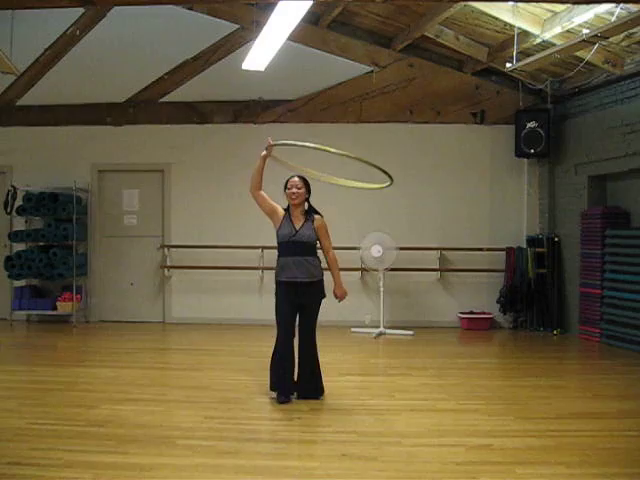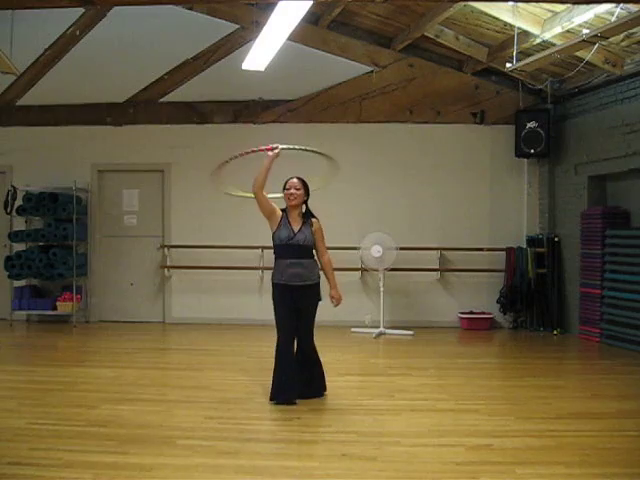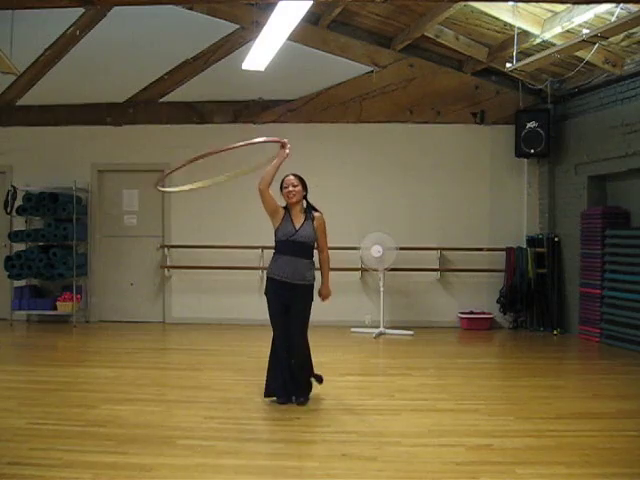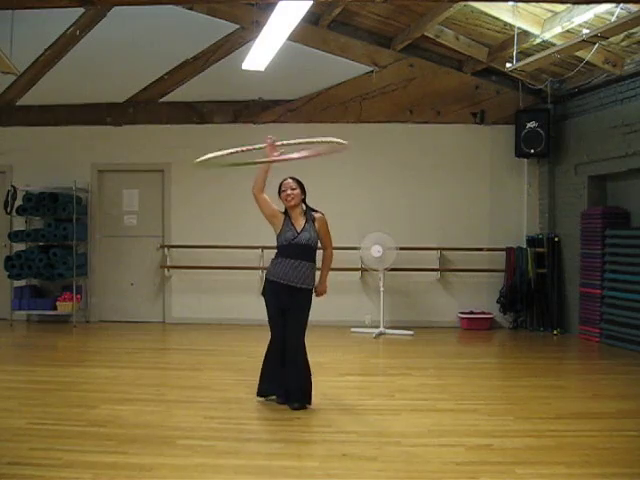
dt=0.2s
person 1, frame 1
left shoulder: (316, 220)
right shoulder: (278, 215)
left elbow: (328, 252)
right elbow: (254, 189)
left wrist: (338, 282)
right wrist: (263, 158)
left hip: (312, 284)
right hip: (285, 285)
left knee: (307, 336)
right knee: (284, 334)
left ankle: (309, 387)
right ankle: (283, 388)
person 1, frame 2
left shoulder: (313, 223)
right shoulder: (276, 217)
left elbow: (323, 256)
right elbow: (257, 190)
left wrist: (334, 287)
right wrist: (270, 159)
left hip: (309, 287)
right hip: (282, 287)
left knee: (305, 337)
right knee: (285, 338)
left ankle: (311, 384)
right ankle: (285, 391)
person 1, frame 3
left shoulder: (316, 218)
right shoulder: (278, 215)
left elbow: (323, 252)
right elbow: (262, 188)
left wrist: (325, 283)
right wrist: (280, 158)
left hip: (303, 287)
right hip: (277, 283)
left knee: (298, 336)
right knee: (281, 336)
left ankle: (301, 386)
right ankle: (282, 388)
person 1, frame 4
left shoulder: (317, 219)
right shoulder: (279, 219)
left elbow: (327, 250)
right elbow: (257, 192)
left wrist: (322, 279)
right wrist: (268, 161)
left hip: (302, 289)
right hip: (275, 285)
left knee: (295, 341)
right knee: (278, 338)
left ankle: (298, 394)
right ankle: (279, 389)
